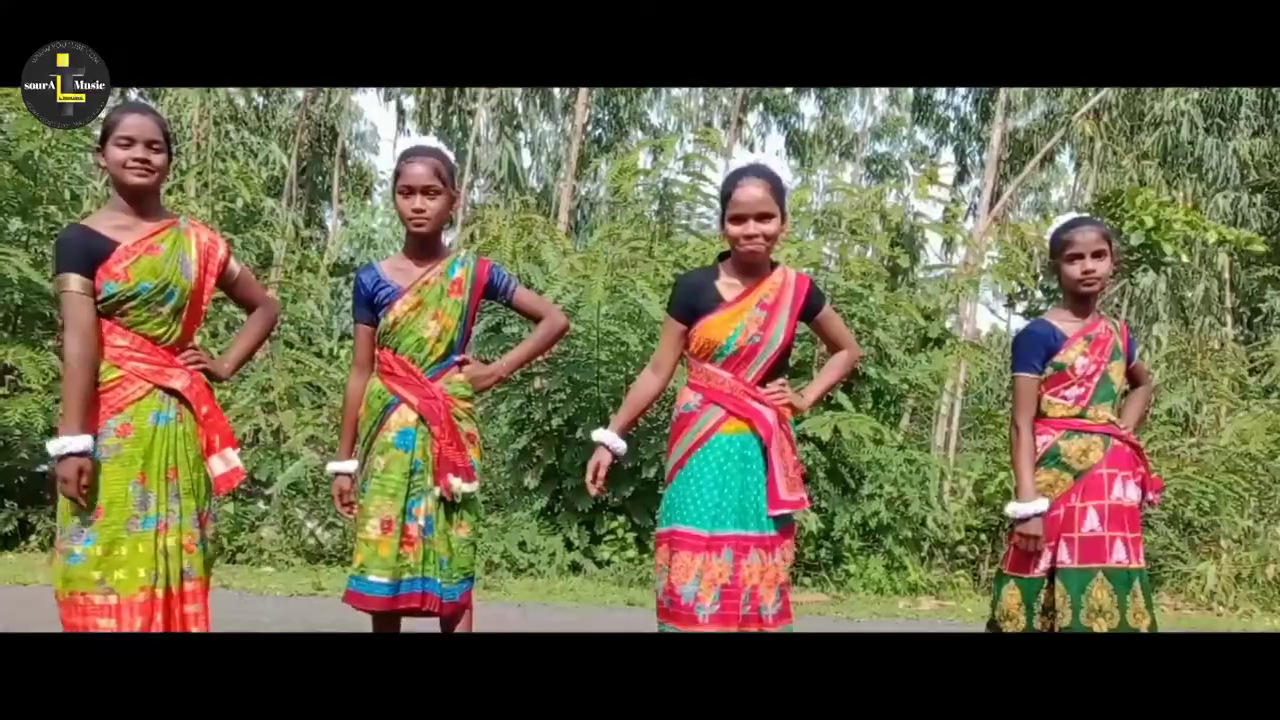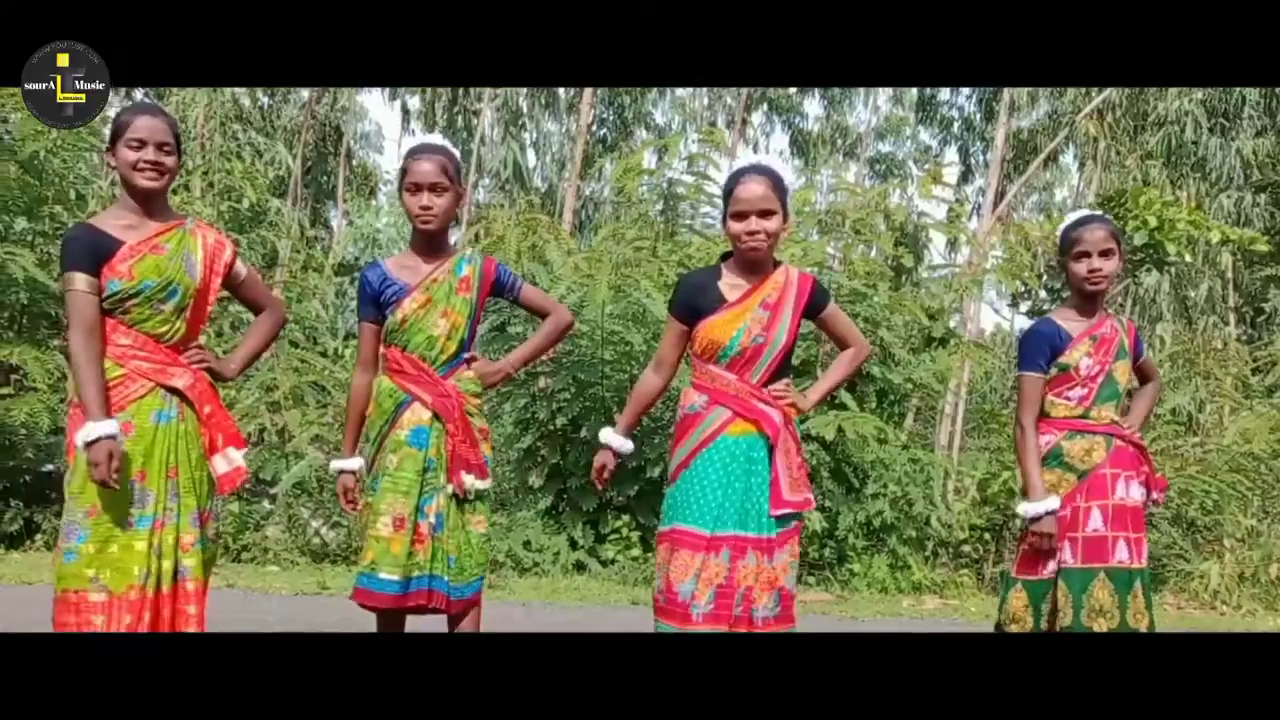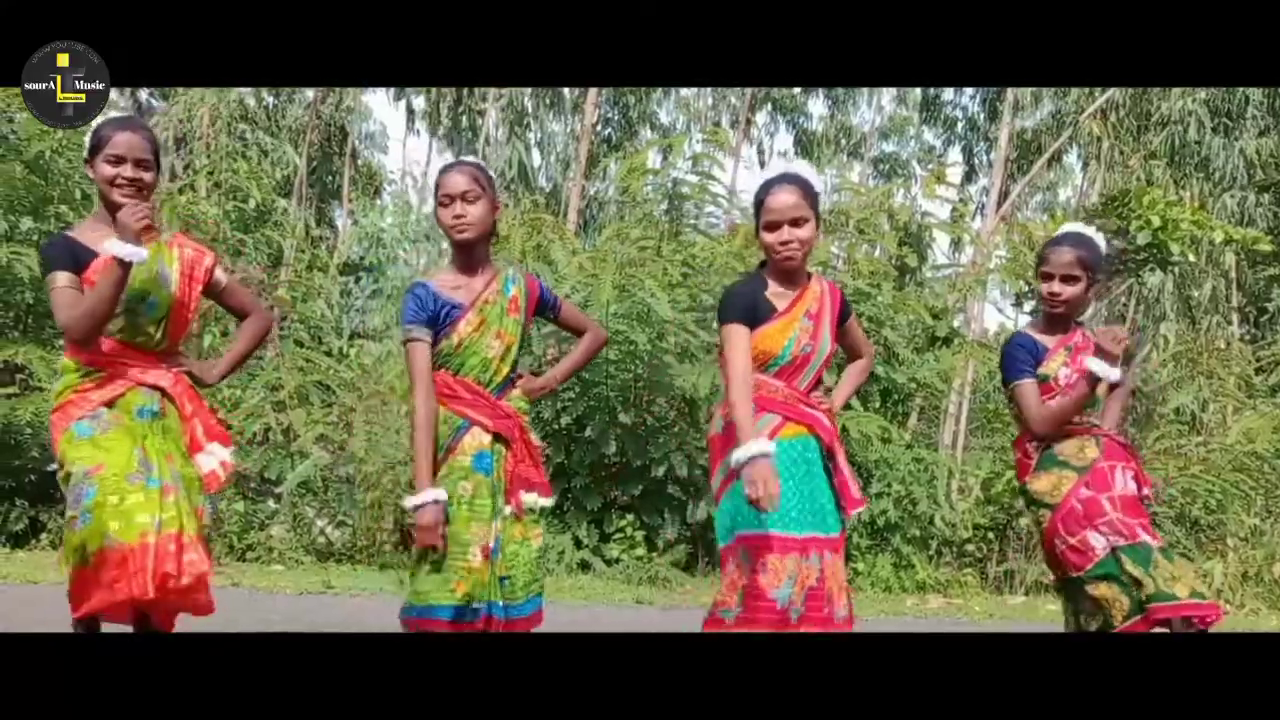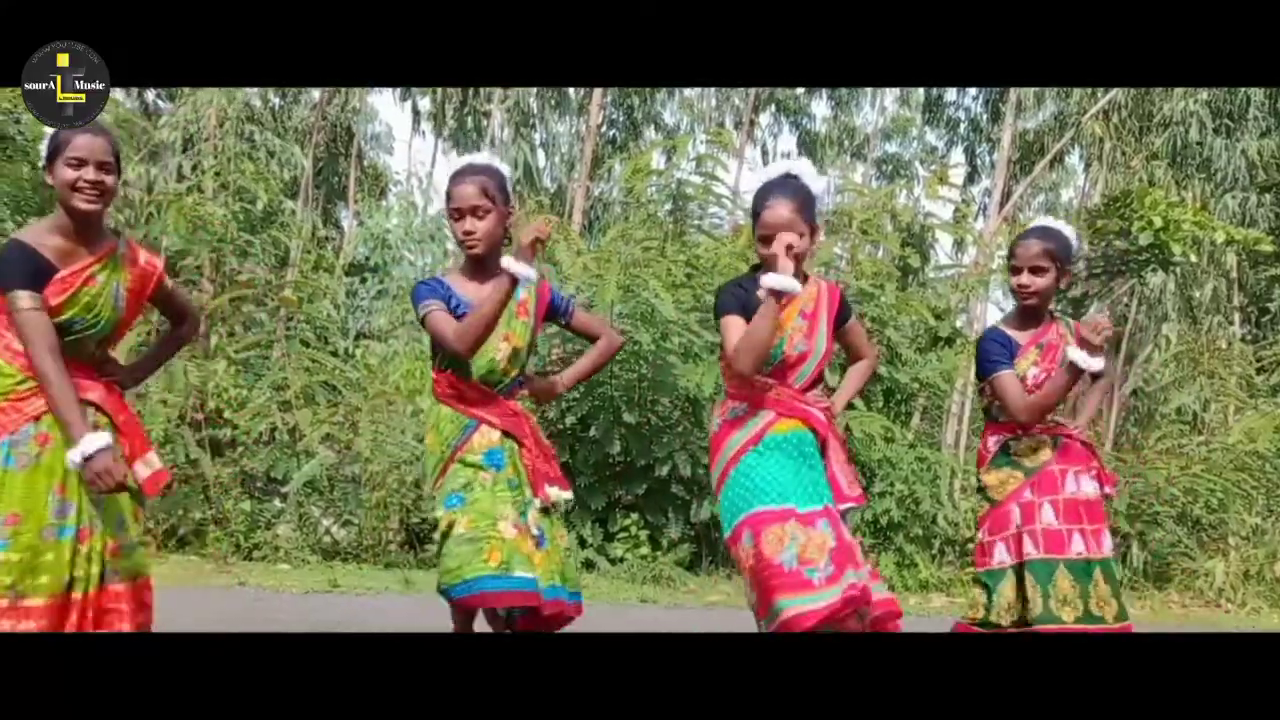
dt=0.4s
person 1, frame 1
left shoulder: (198, 241)
right shoulder: (81, 240)
left elbow: (264, 307)
right elbow: (79, 342)
left wrist: (225, 365)
right wrist: (72, 441)
left hip: (176, 418)
right hip: (111, 415)
left knee: (170, 554)
right knee: (111, 555)
person 1, frame 2
left shoulder: (204, 242)
right shoulder: (87, 239)
left elbow: (272, 309)
right elbow: (83, 339)
left wrist: (230, 365)
right wrist: (96, 429)
left hip: (181, 415)
right hip: (115, 412)
left knee: (173, 552)
right knee: (113, 552)
person 1, frame 3
left shoulder: (182, 254)
right shoulder: (65, 248)
left elbow: (259, 315)
right elbow: (77, 328)
left wrist: (213, 371)
right wrist: (122, 251)
left hip: (165, 414)
right hip: (95, 408)
left knee: (166, 537)
right knee: (121, 521)
right ankle: (91, 621)
person 1, frame 4
left shoulder: (132, 261)
left elbow: (187, 320)
right elbow: (44, 355)
left wrist: (132, 373)
right wrist: (85, 444)
left hip: (93, 413)
left knee: (104, 550)
person 2, frame 1
left shoulder: (475, 272)
right shoulder: (372, 279)
left elbow: (555, 319)
right elbow: (361, 372)
left wrist: (498, 370)
right wrist: (345, 460)
left hip: (448, 434)
right hip: (389, 437)
left knee: (452, 566)
right knee: (383, 562)
person 2, frame 2
left shoulder: (481, 271)
right shoulder: (378, 277)
left elbow: (560, 315)
right elbow: (366, 371)
left wrist: (505, 366)
right wrist: (348, 458)
left hip: (457, 432)
right hip: (397, 435)
left knee: (462, 565)
right knee: (391, 564)
person 2, frame 3
left shoulder: (524, 287)
right shoulder: (424, 296)
left elbow: (593, 333)
right elbow: (423, 396)
left wrist: (547, 381)
right wrist: (424, 494)
left hip: (510, 451)
right hip: (451, 449)
left knee: (515, 586)
right knee: (442, 585)
person 2, frame 4
left shoulder: (536, 292)
right shoulder: (433, 291)
left elbow: (610, 338)
right elbow: (460, 343)
left wrist: (560, 382)
right wrist: (514, 270)
left hip: (517, 446)
right hip: (462, 445)
left knee: (534, 583)
right knee: (474, 568)
person 3, frame 1
left shoulder: (798, 290)
right shoulder: (695, 288)
left elbow: (847, 350)
right elbow: (659, 370)
left wrist: (806, 399)
right wrist: (610, 437)
left hip: (761, 451)
right hip: (703, 446)
left knee: (757, 572)
right knee: (699, 572)
person 3, frame 2
left shoulder: (801, 289)
right shoulder: (697, 287)
left elbow: (856, 347)
right elbow: (660, 369)
left wrist: (810, 398)
right wrist: (615, 438)
left hip: (766, 450)
right hip: (708, 446)
left knee: (761, 581)
right knee: (698, 575)
person 3, frame 3
left shoulder: (830, 298)
right shoulder: (742, 297)
left elbow: (863, 357)
right elbow: (738, 382)
left wrist: (834, 403)
right wrist: (753, 456)
left hip: (807, 452)
right hip: (755, 450)
left knee: (814, 578)
right knee: (765, 579)
person 3, frame 4
left shoulder: (830, 298)
right shoulder: (736, 295)
left elbow: (866, 357)
right elbow: (743, 365)
left wrist: (838, 402)
right wrist: (777, 284)
left hip: (806, 446)
right hip: (753, 444)
left knee: (822, 562)
right knee: (785, 560)
person 4, frame 1
left shoulder: (1118, 334)
right shoulder: (1038, 335)
left elbow: (1143, 384)
right elbow: (1022, 425)
left wrist: (1124, 432)
right wrist: (1028, 504)
left hip: (1113, 480)
right hip: (1059, 479)
left knee: (1110, 597)
right knee: (1062, 596)
person 4, frame 2
left shoulder: (1125, 331)
right shoulder: (1044, 333)
left elbow: (1151, 381)
right elbow: (1026, 425)
left wrist: (1131, 427)
right wrist: (1038, 504)
left hip: (1117, 479)
right hip: (1064, 477)
left knee: (1112, 598)
right knee: (1066, 598)
person 4, frame 3
left shoulder: (1094, 340)
right shoulder: (1021, 346)
left elbow: (1123, 383)
right elbow: (1040, 424)
left wrist: (1108, 426)
right wrist: (1097, 366)
left hip: (1107, 473)
right hip: (1058, 476)
right knee: (1115, 580)
person 4, frame 4
left shoulder: (1071, 331)
right shoulder: (996, 340)
left elbow: (1103, 376)
right elbow: (1024, 412)
left wrist: (1081, 422)
right wrist: (1079, 357)
left hip: (1069, 471)
right hip: (1016, 473)
left knee: (1084, 584)
right knee: (1015, 589)
